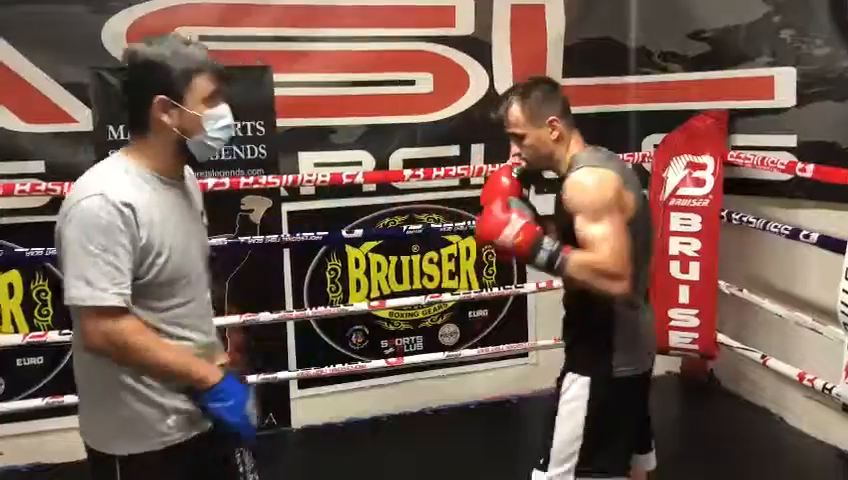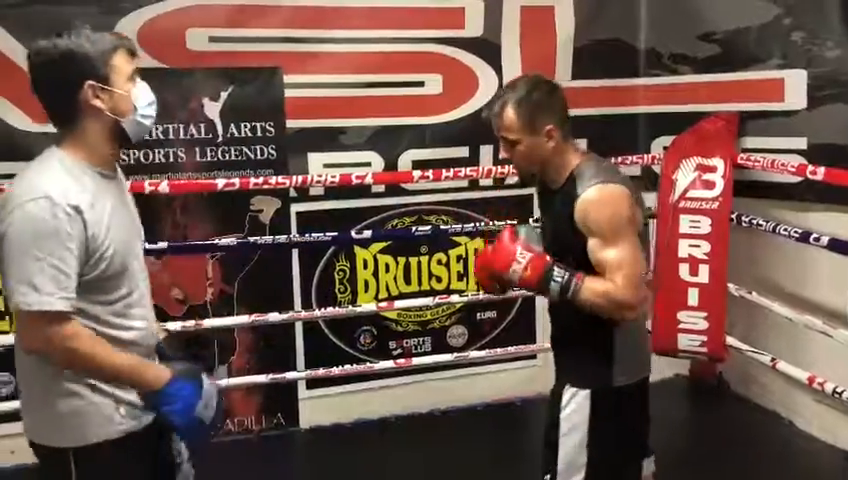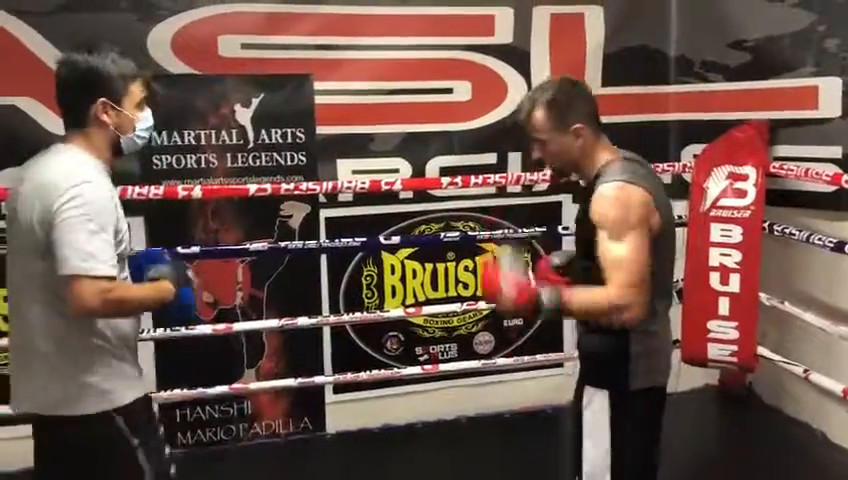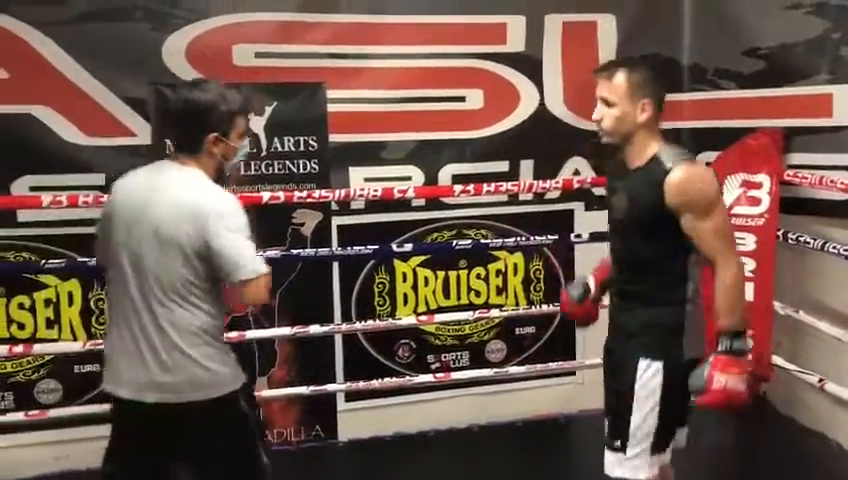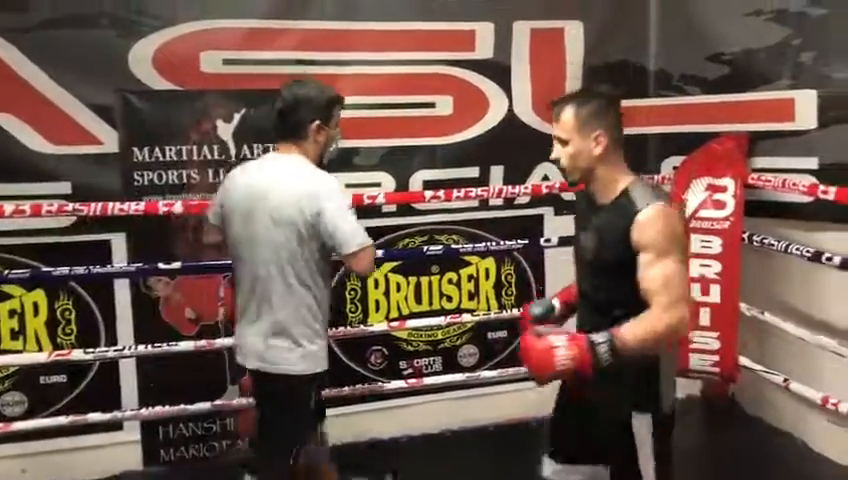
dt=0.5s
person 1, frame 1
left shoulder: (183, 181)
right shoulder: (103, 202)
right elbow: (102, 329)
left wrist: (216, 364)
right wrist: (209, 375)
left hip: (198, 410)
right hip: (139, 435)
person 1, frame 2
left shoulder: (106, 173)
right shoulder: (47, 203)
right elbow: (46, 332)
left wrist: (158, 353)
right wrist: (158, 380)
left hip: (134, 403)
right hip: (89, 427)
person 1, frame 3
left shoulder: (40, 172)
right shoulder: (85, 186)
right elbow: (91, 296)
left wrist: (125, 259)
right wrist: (167, 289)
left hip: (46, 386)
right hip: (97, 392)
person 1, frame 4
left shoulder: (125, 188)
right shoulder: (215, 205)
left elbow: (106, 259)
right elbow: (254, 294)
right wrist: (259, 263)
left hip: (132, 378)
right hip: (202, 381)
person 1, frame 5
left shoulder: (237, 178)
right shoulder: (321, 186)
left elbow: (213, 237)
right elbow: (362, 263)
right wrist: (329, 240)
left hip: (254, 340)
right hip: (294, 347)
left knee: (307, 423)
person 2, frame 1
left shoulder: (590, 179)
right shoulder: (585, 172)
left elbow: (614, 279)
right elbow: (568, 255)
left wrist: (532, 242)
right wrist: (513, 221)
left hip: (605, 352)
right hip: (622, 345)
person 2, frame 2
left shoulder: (600, 195)
right shoulder: (552, 180)
left elbow: (631, 301)
left wrist: (544, 274)
right wrist: (514, 267)
left hip: (601, 366)
right hip: (605, 358)
person 2, frame 3
left shoulder: (617, 194)
right shoulder: (620, 170)
left elbow: (627, 302)
left wrist: (536, 293)
right wrist: (563, 272)
left hip: (625, 363)
right hip: (626, 354)
person 2, frame 4
left shoulder: (681, 176)
right shoulder: (623, 169)
left elbow: (727, 264)
left wrist: (731, 351)
right wrist: (595, 282)
left hip: (662, 337)
right hip: (627, 328)
person 2, frame 5
left shoulder: (651, 216)
right shoulder: (587, 199)
left elbow: (672, 318)
left wrist: (589, 349)
right wrist: (563, 304)
left hip: (634, 379)
right hip: (589, 368)
